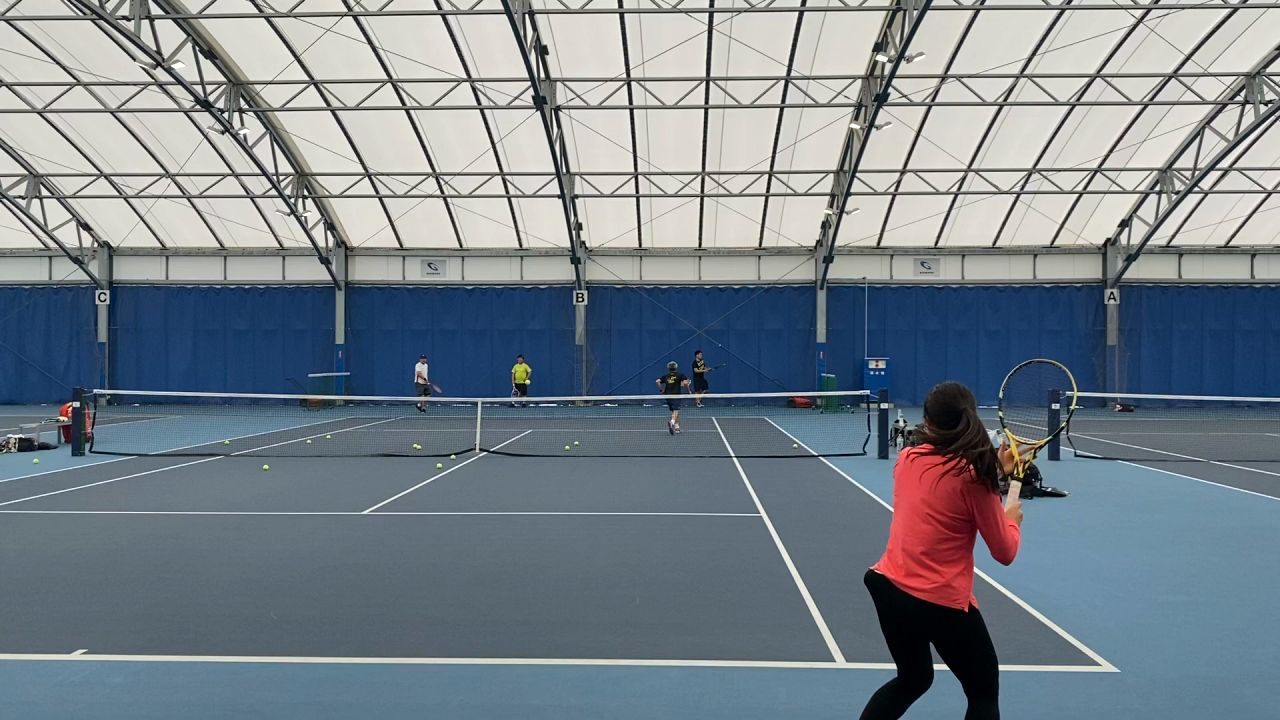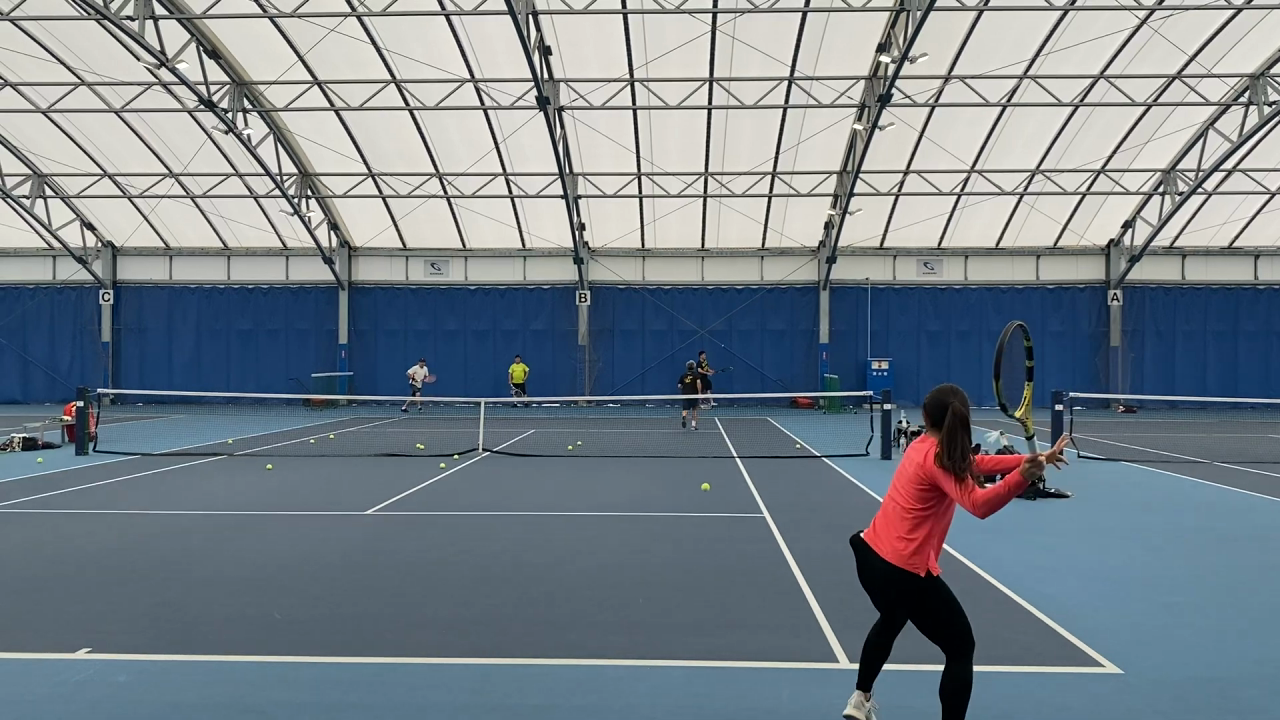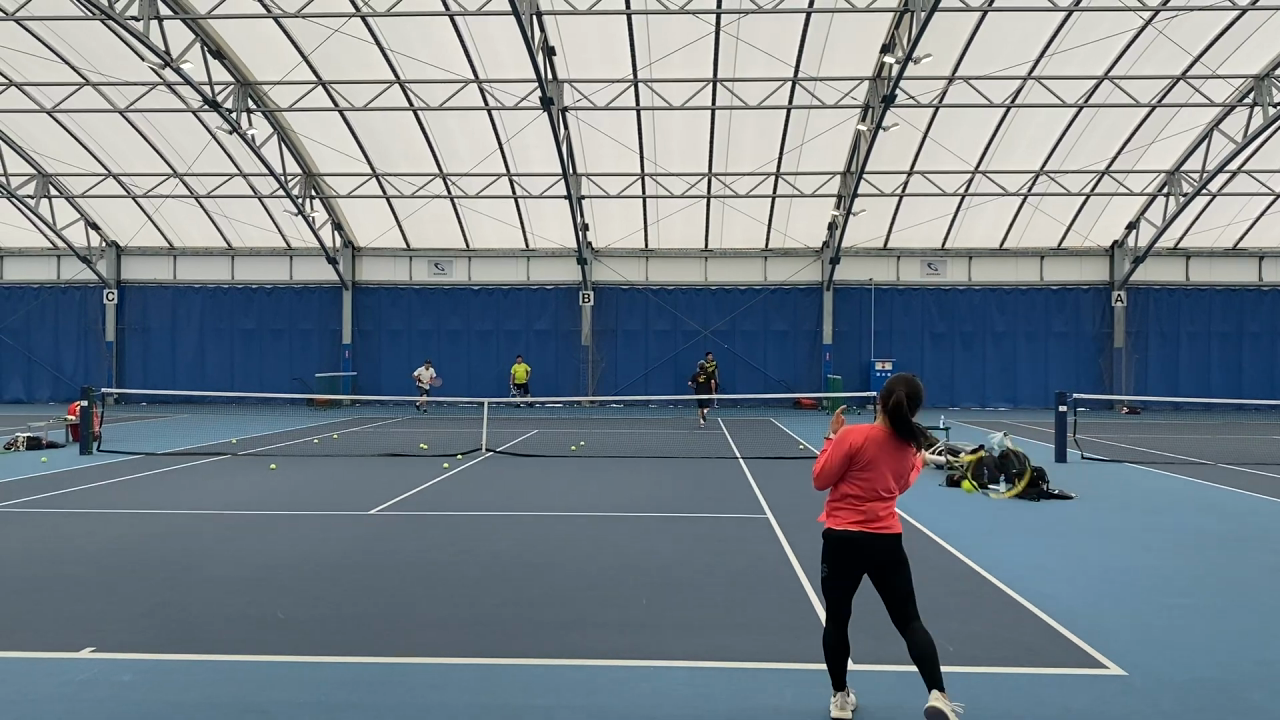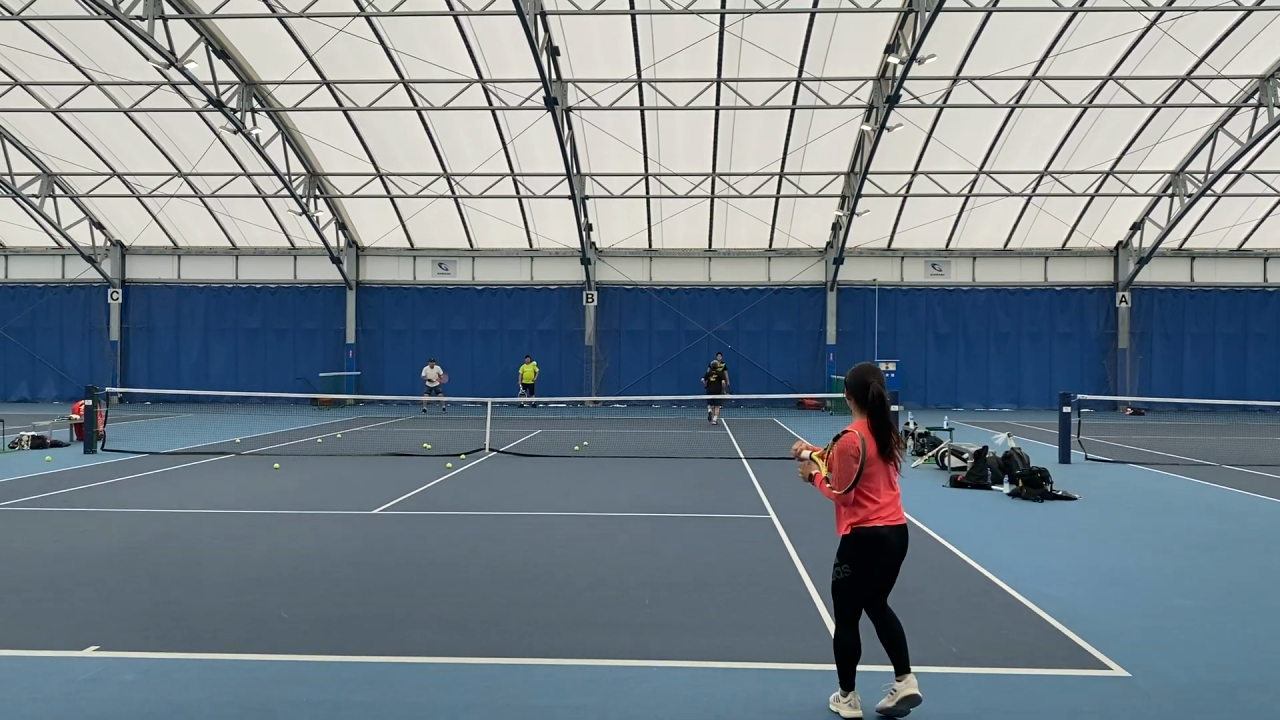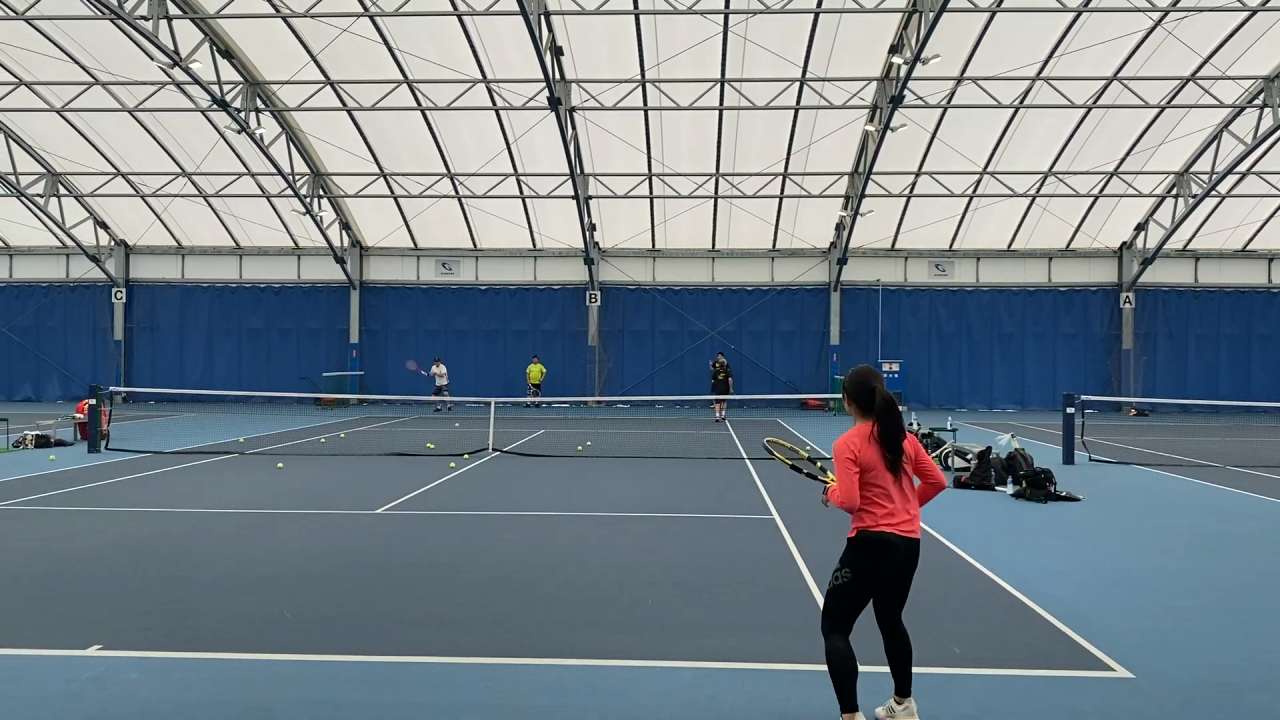
dt=0.4s
person 1, frame 1
left shoulder: (907, 458)
right shoulder: (976, 476)
right elbow: (1004, 553)
left wrist: (992, 465)
right wrist: (1011, 518)
left hip: (889, 591)
right hip: (943, 605)
left knee: (913, 678)
right knee: (983, 692)
person 1, frame 2
left shoulder: (922, 446)
right shoulder: (940, 457)
left elbow: (973, 464)
right elbow: (978, 504)
left wrist: (1029, 461)
right wrist: (1020, 478)
left hip: (871, 554)
right hip: (904, 570)
left knee: (890, 624)
right knee: (960, 648)
person 1, frame 3
left shoulder: (852, 435)
right shoulder: (912, 448)
left elbow: (820, 480)
left wrist: (831, 440)
left hip: (843, 539)
right hip: (887, 542)
left knee: (837, 619)
right knee: (909, 622)
person 1, frame 4
left shoulder: (850, 438)
right shoulder: (888, 432)
left elbow: (839, 492)
left wrist: (812, 474)
right wrist: (815, 456)
left hip: (864, 539)
right hip: (895, 533)
left knee: (847, 617)
right knee: (878, 607)
right ankle: (905, 681)
person 1, frame 5
left shoulder: (847, 444)
right shoulder: (903, 437)
left elbow: (849, 501)
right elbow: (937, 482)
left wrist: (830, 492)
left hip: (872, 544)
right hip: (908, 544)
left knee: (834, 627)
right knee: (891, 622)
